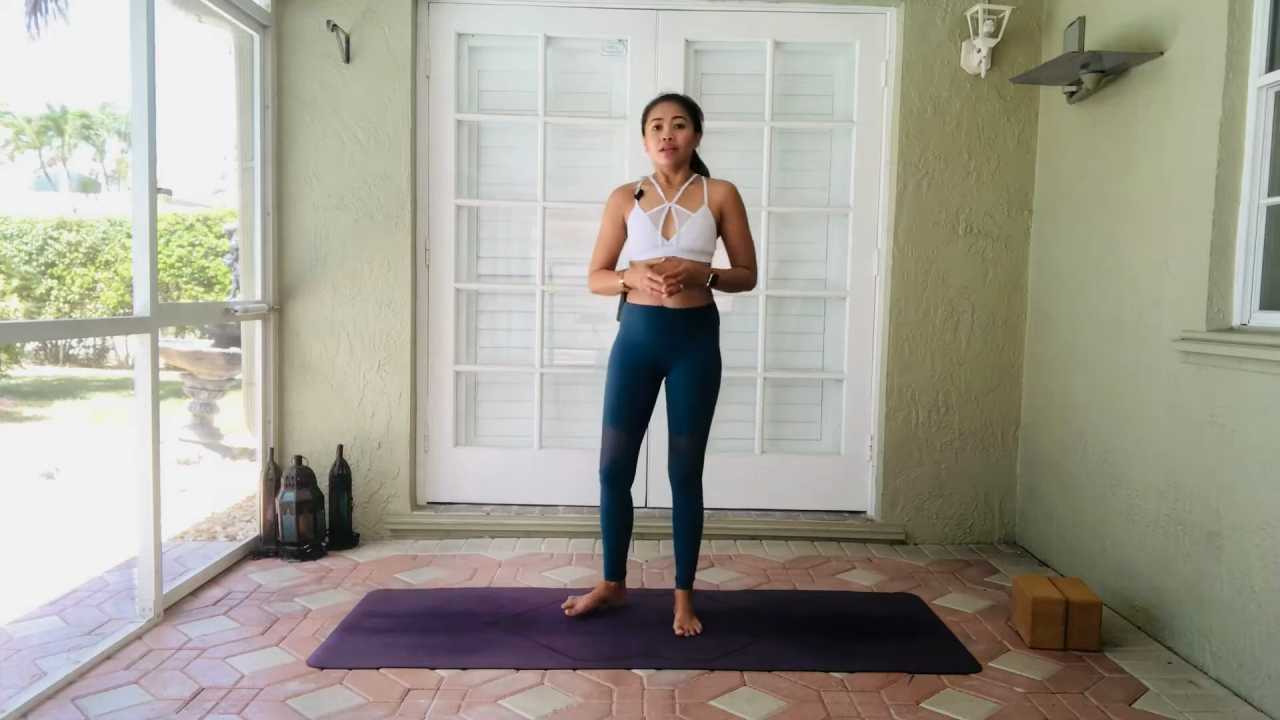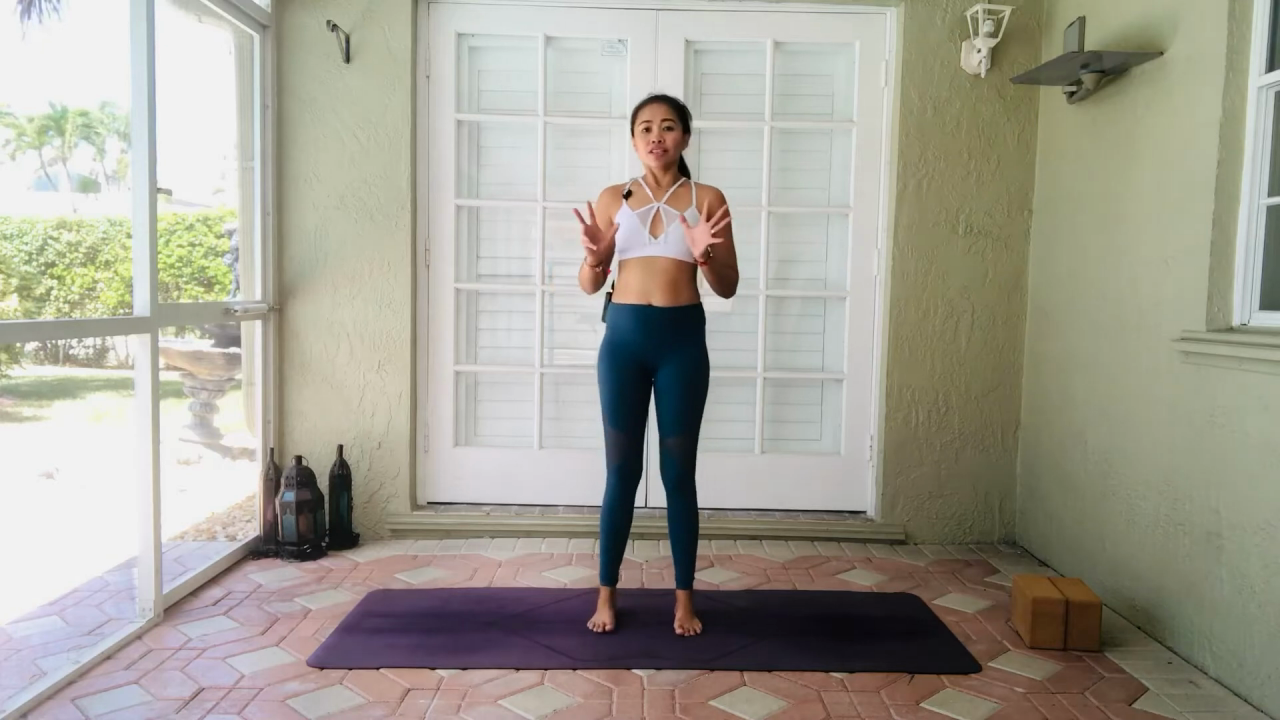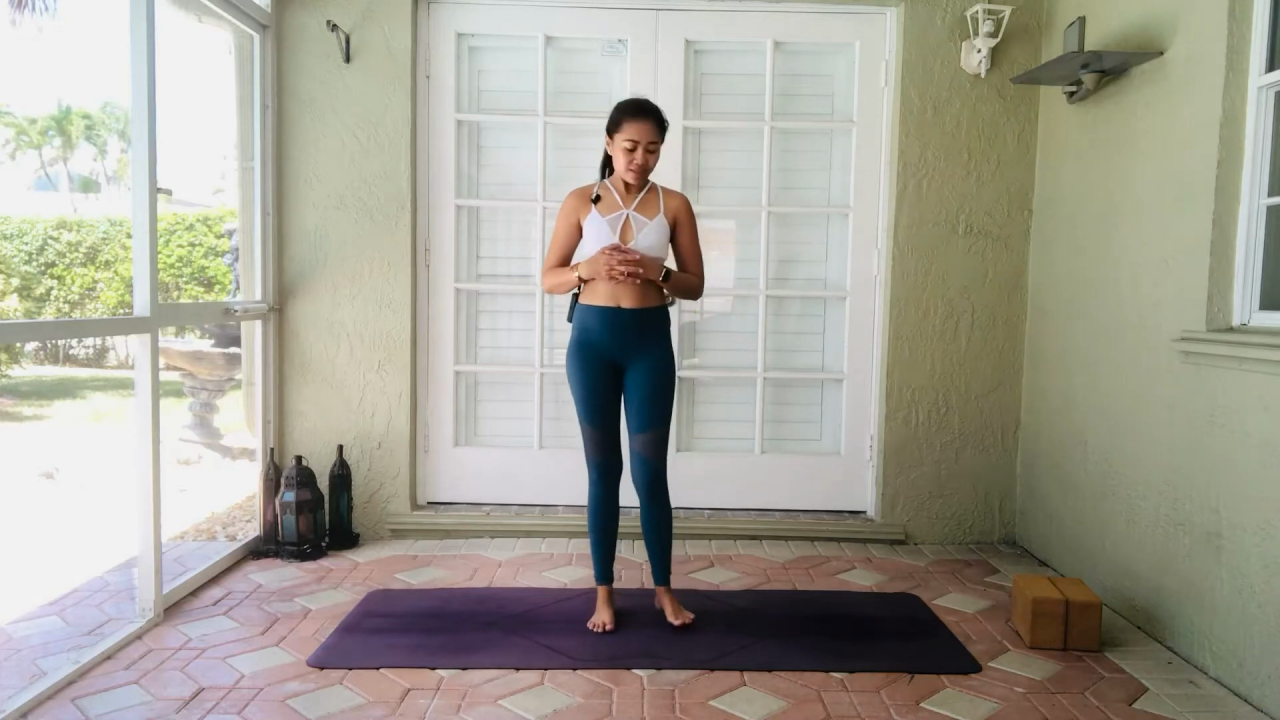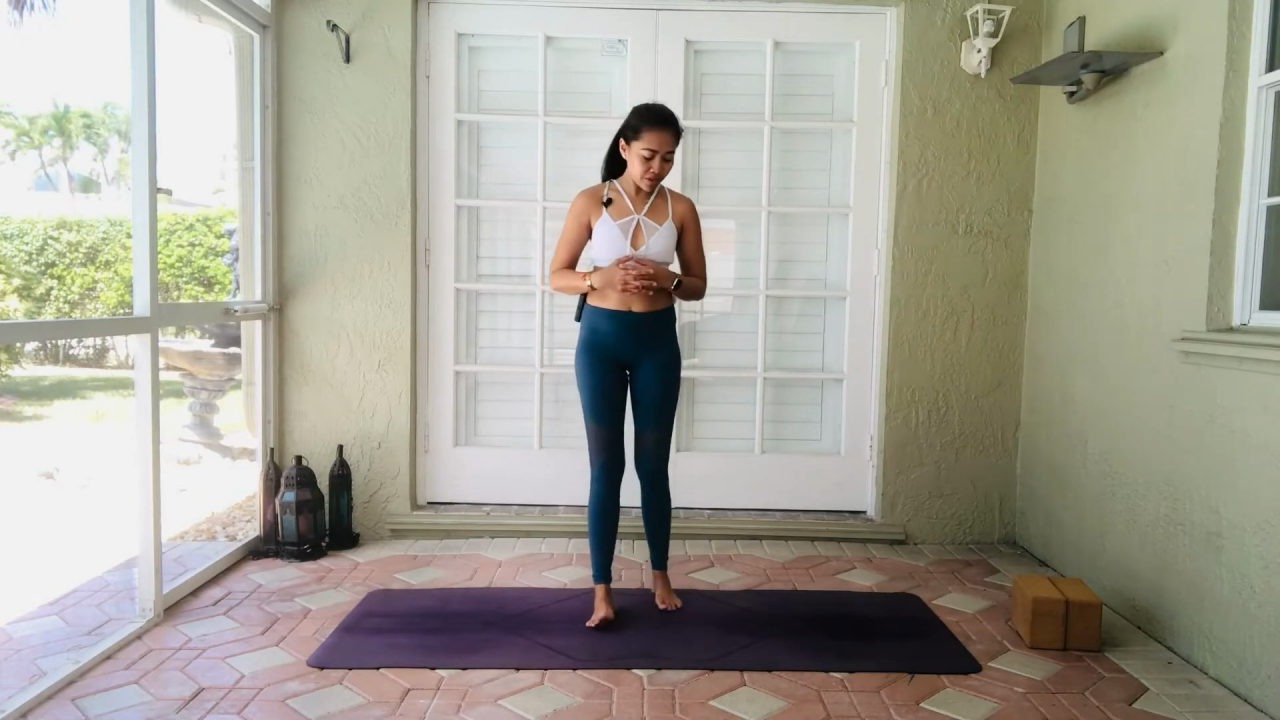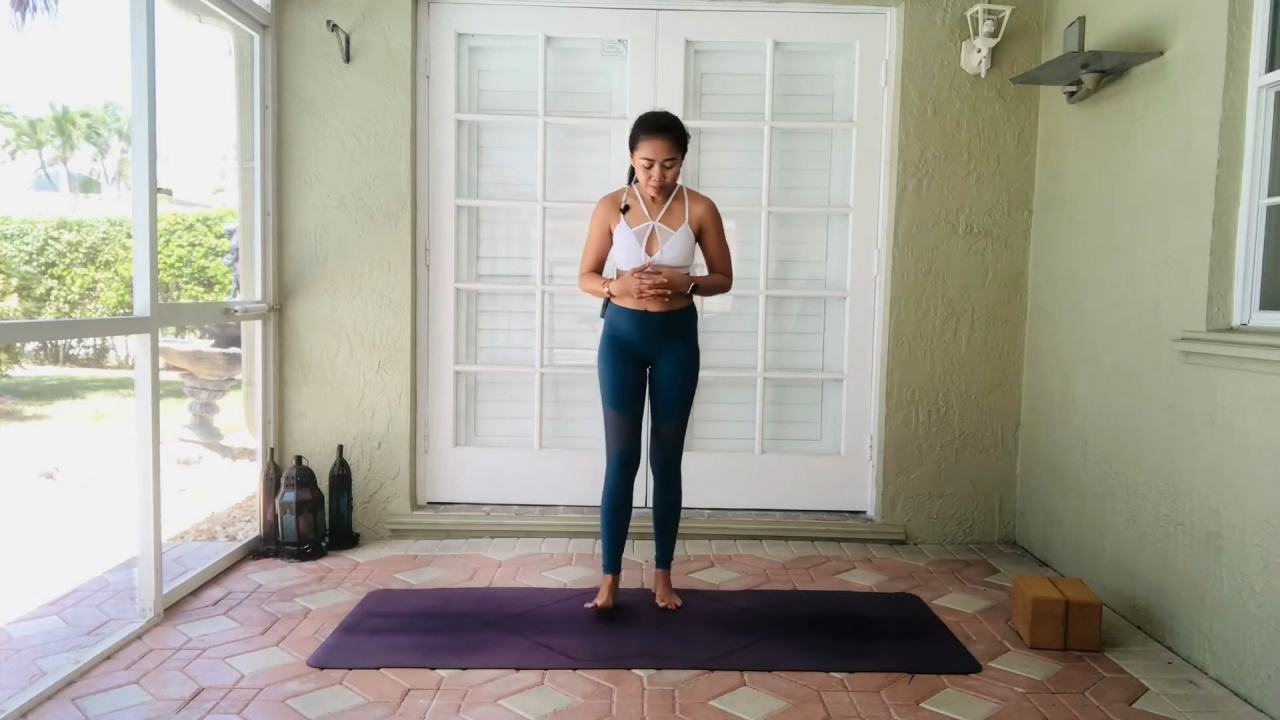
dt=0.5s
person 1, frame 1
left shoulder: (721, 194)
right shoulder: (625, 198)
left elbow: (748, 275)
right elbow: (595, 277)
left wrist: (701, 274)
right wrist: (632, 277)
left hip: (695, 337)
right hip: (637, 335)
left knee: (685, 472)
right knee: (614, 467)
left ankle: (683, 596)
right ankle: (612, 582)
person 1, frame 2
left shoulder: (708, 200)
right shoulder: (612, 199)
left elbow: (728, 287)
right elbow: (587, 285)
left wrist: (706, 255)
right wrist: (594, 257)
left hip: (682, 336)
right hip: (624, 335)
left knee: (678, 473)
right knee: (622, 471)
left ankle: (684, 597)
right ankle: (606, 592)
person 1, frame 3
left shoulder: (674, 205)
right shoulder: (580, 201)
left elbow: (695, 285)
right elbow: (548, 278)
left wrist: (656, 272)
right wrist: (586, 268)
left hip: (650, 339)
right hip: (592, 337)
left knee: (649, 472)
right knee: (602, 469)
left ankle: (664, 587)
right ankle: (604, 594)
person 1, frame 4
left shoulder: (681, 208)
right shoulder: (590, 202)
left elbow: (698, 285)
right elbow: (557, 275)
left wrist: (667, 280)
right wrist: (600, 278)
left hip: (658, 340)
right hip: (601, 338)
left knee: (653, 465)
right knee: (606, 467)
left ankle: (660, 575)
right ankle: (601, 591)
person 1, frame 5
left shoulder: (700, 209)
right shoulder: (610, 207)
left elbow: (724, 278)
right elbow: (585, 276)
left wrist: (684, 283)
right wrist: (618, 286)
left hip: (676, 338)
right hip: (621, 335)
left knee: (667, 459)
right knee: (621, 457)
left ankle: (662, 574)
right ankle: (609, 578)
